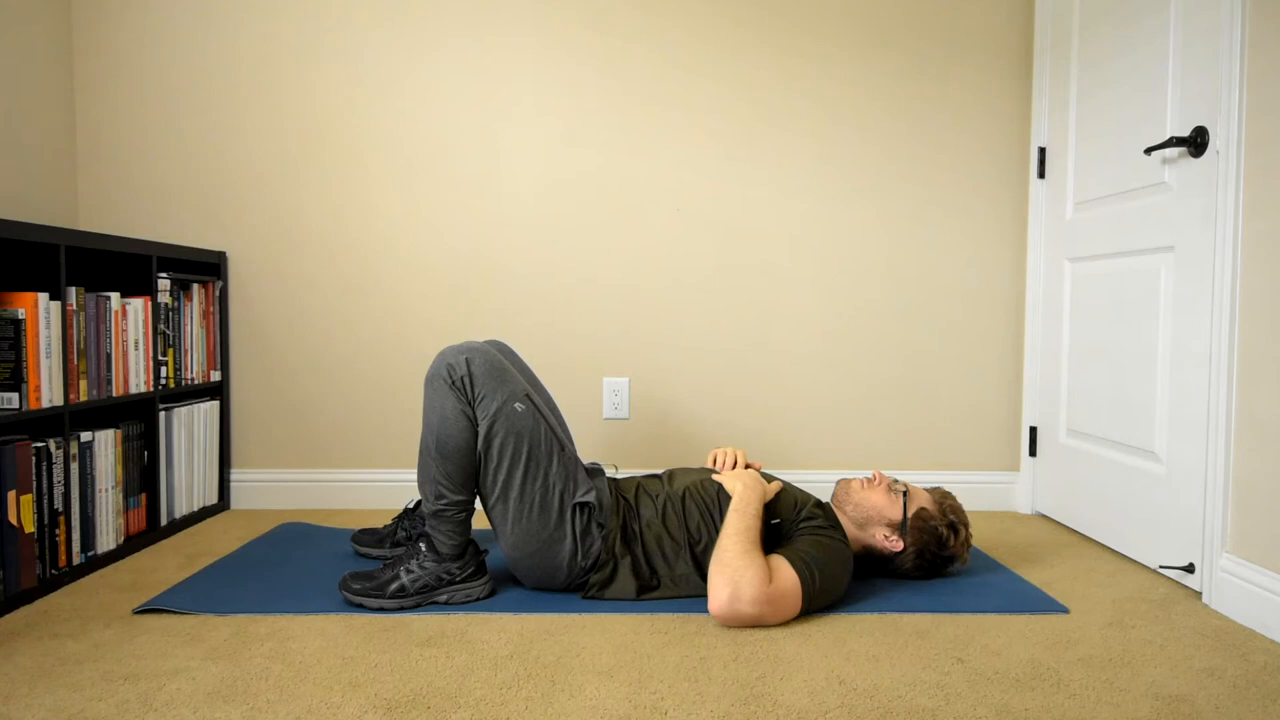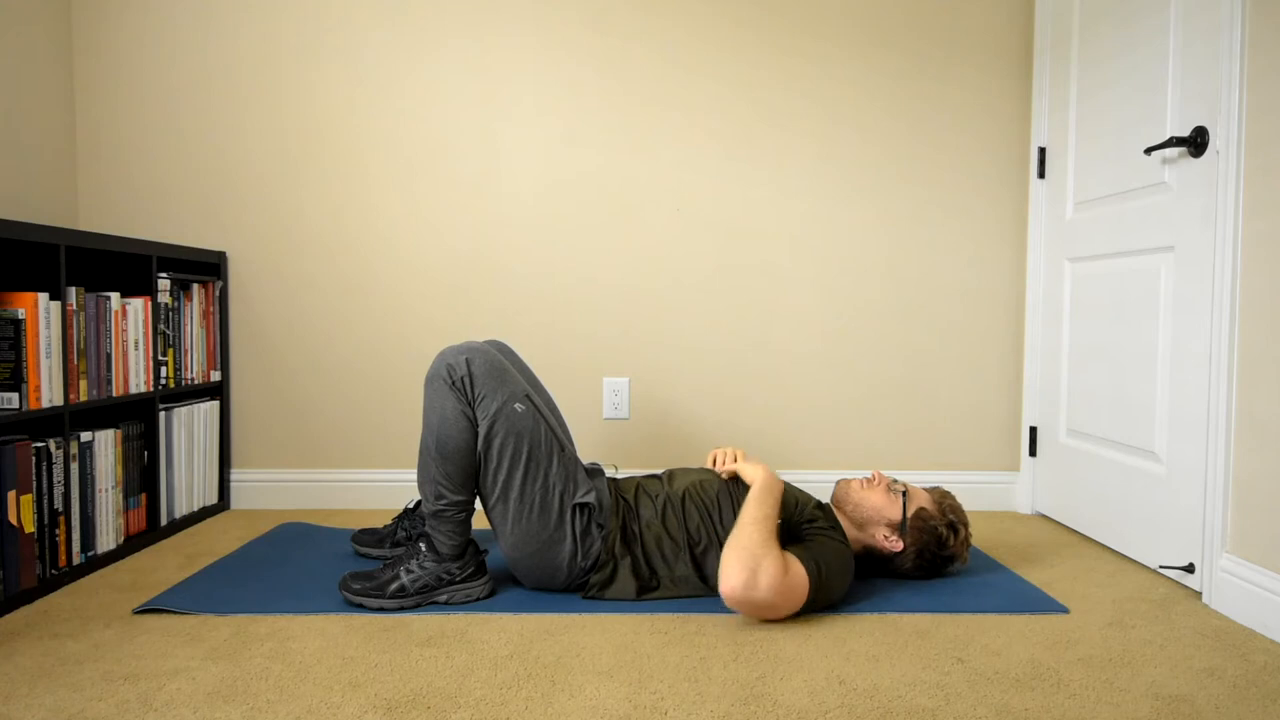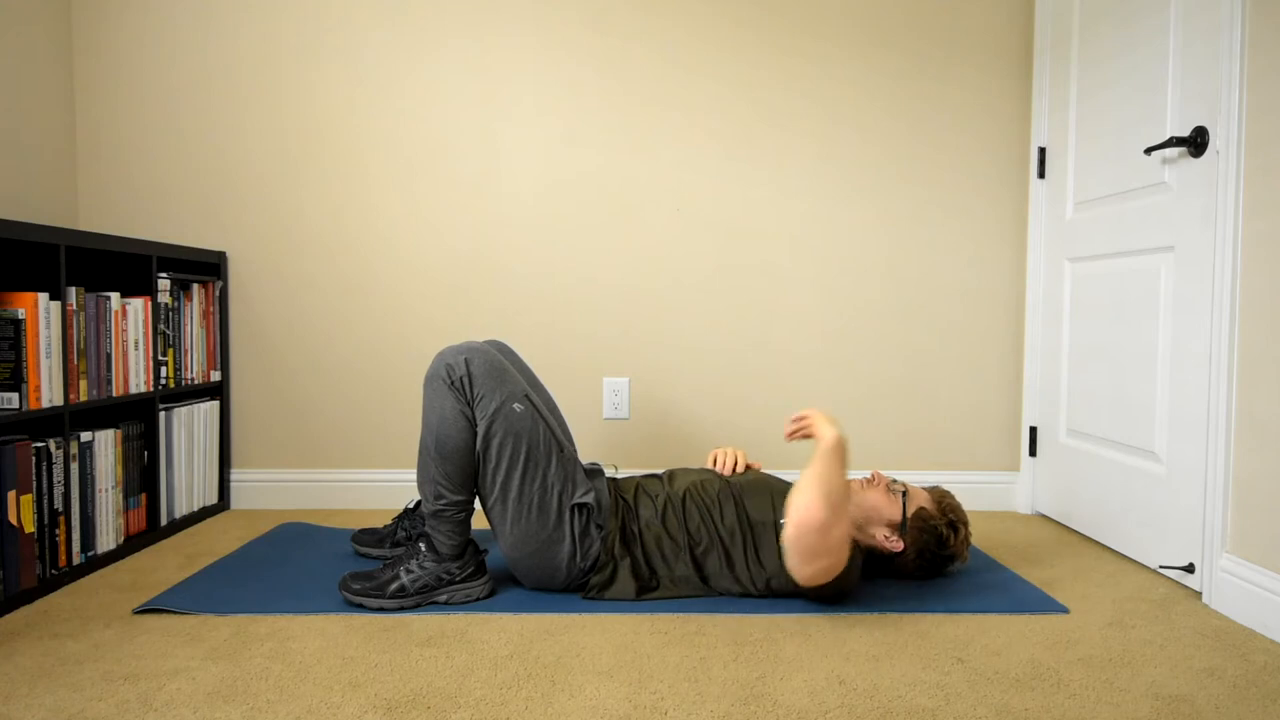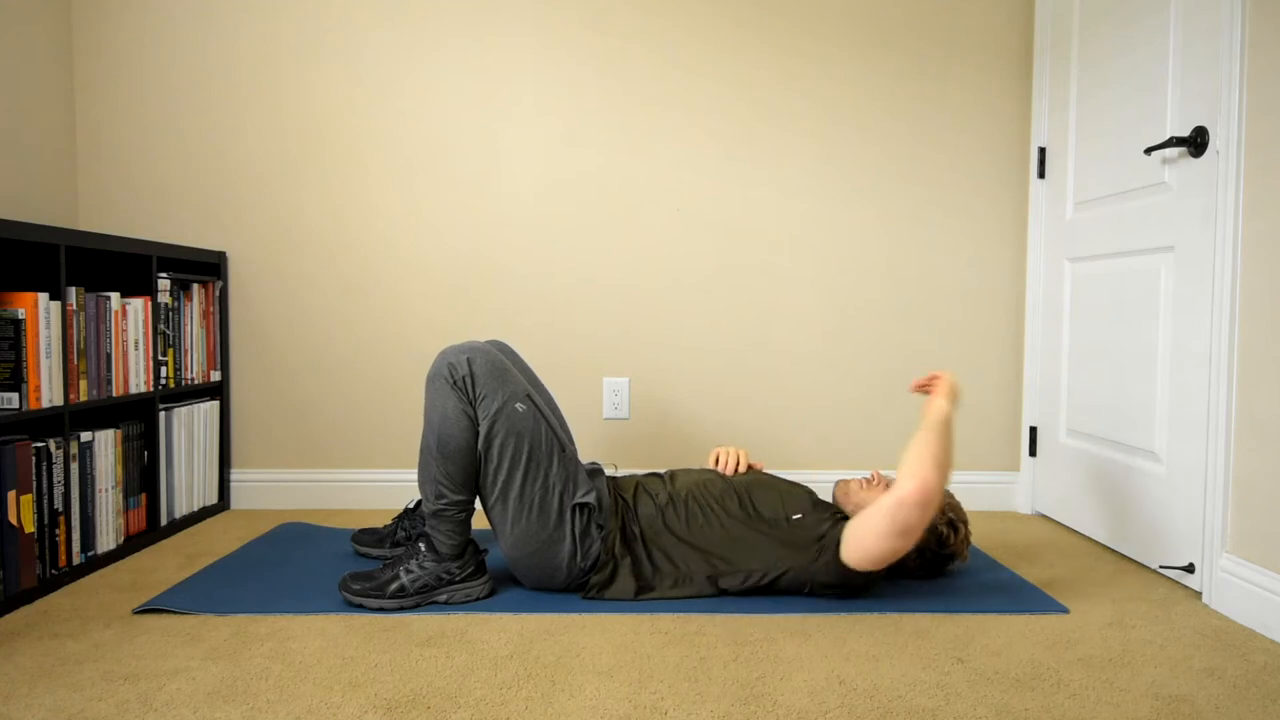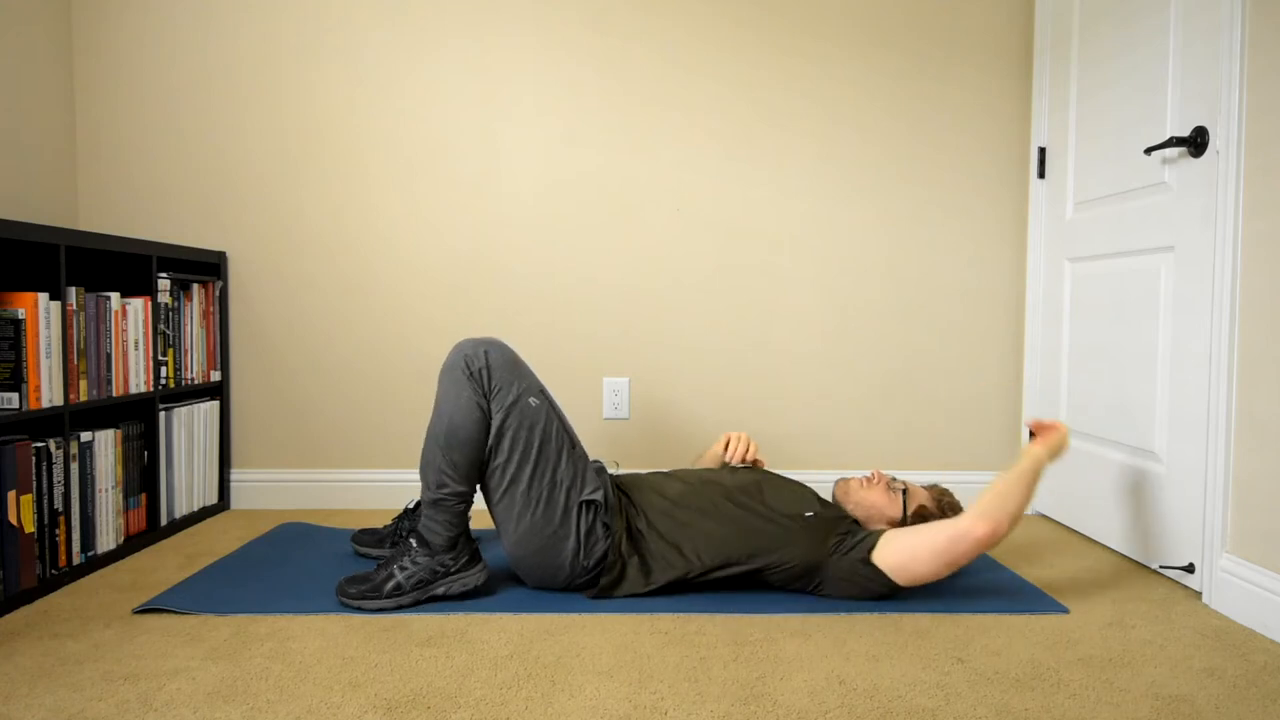
dt=0.2s
person 1, frame 1
left shoulder: (825, 557)
right shoulder: (809, 514)
left elbow: (732, 600)
left wrist: (748, 497)
right wrist: (735, 464)
left hip: (573, 540)
right hip: (599, 500)
left knee: (464, 369)
right knee: (486, 358)
left ankle: (445, 561)
right ankle: (429, 523)
person 1, frame 2
left shoulder: (827, 559)
right shoulder: (805, 513)
left elbow: (743, 585)
left wrist: (765, 485)
right wrist: (733, 463)
left hip: (572, 542)
right hip: (598, 500)
left knee: (463, 369)
right knee: (487, 357)
left ankle: (445, 562)
right ankle: (428, 523)
person 1, frame 3
left shoulder: (831, 559)
right shoulder: (810, 517)
left elbow: (805, 528)
left wrist: (831, 438)
right wrist: (730, 460)
left hip: (575, 542)
right hip: (600, 499)
left knee: (462, 370)
right knee: (486, 358)
left ankle: (445, 561)
right ankle: (428, 524)
person 1, frame 4
left shoulder: (840, 560)
right shoulder: (813, 520)
left elbow: (913, 499)
left wrist: (940, 411)
right wrist: (733, 461)
left hip: (574, 543)
right hip: (600, 501)
left knee: (465, 368)
right knee: (488, 359)
left ankle: (445, 561)
right ankle: (430, 522)
person 1, frame 5
left shoulder: (840, 553)
right shoulder: (812, 515)
left elbow: (974, 532)
right wrist: (727, 453)
left hip: (578, 542)
right hip: (604, 500)
left knee: (479, 362)
right knee: (484, 366)
left ankle: (439, 553)
right ankle: (433, 521)
